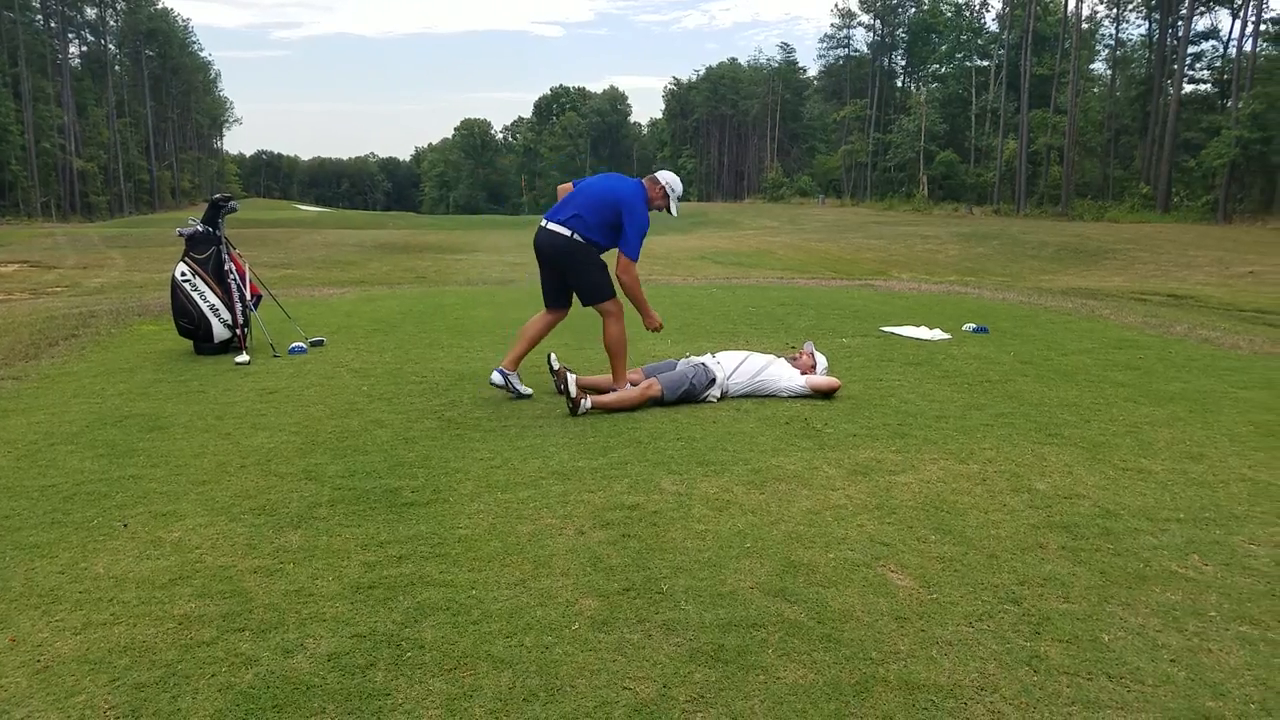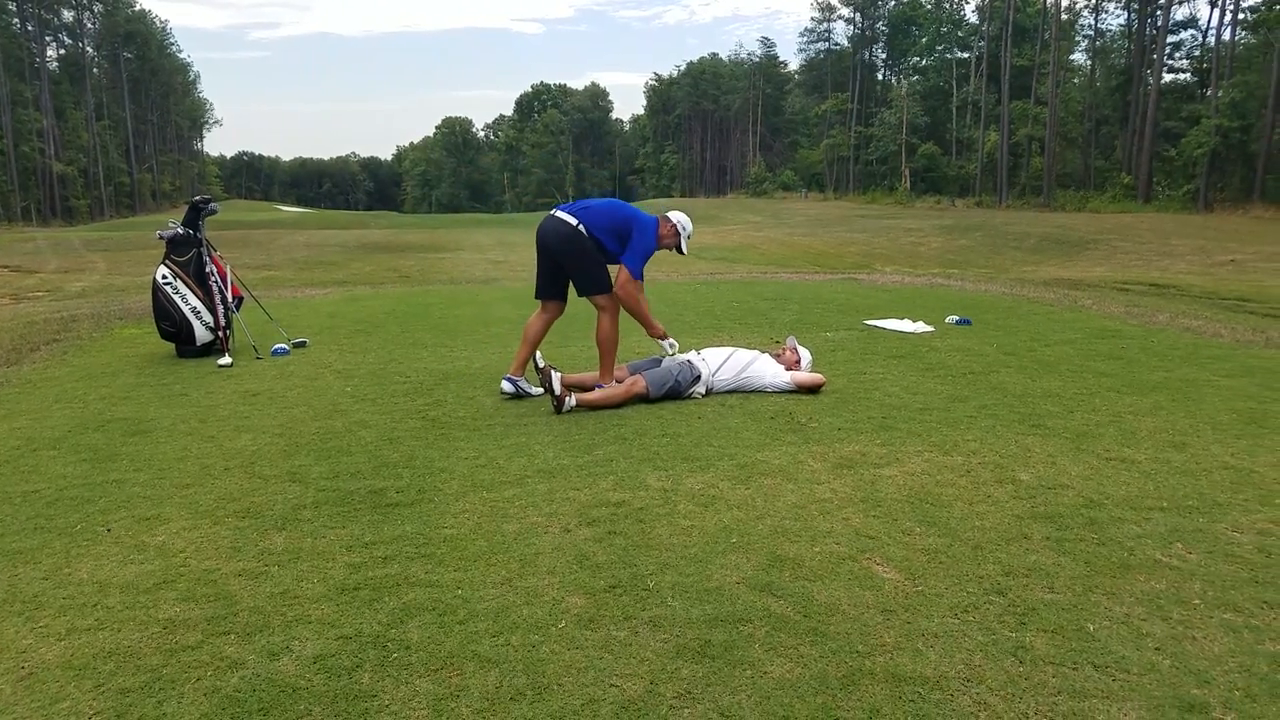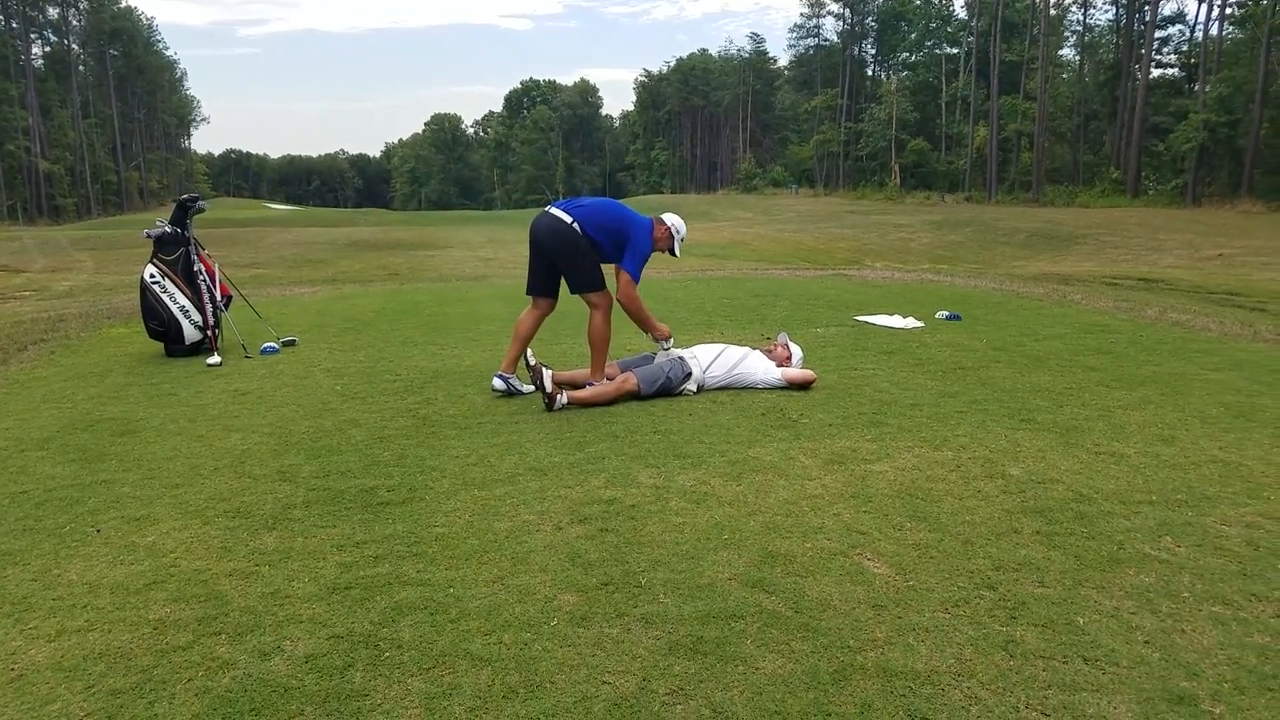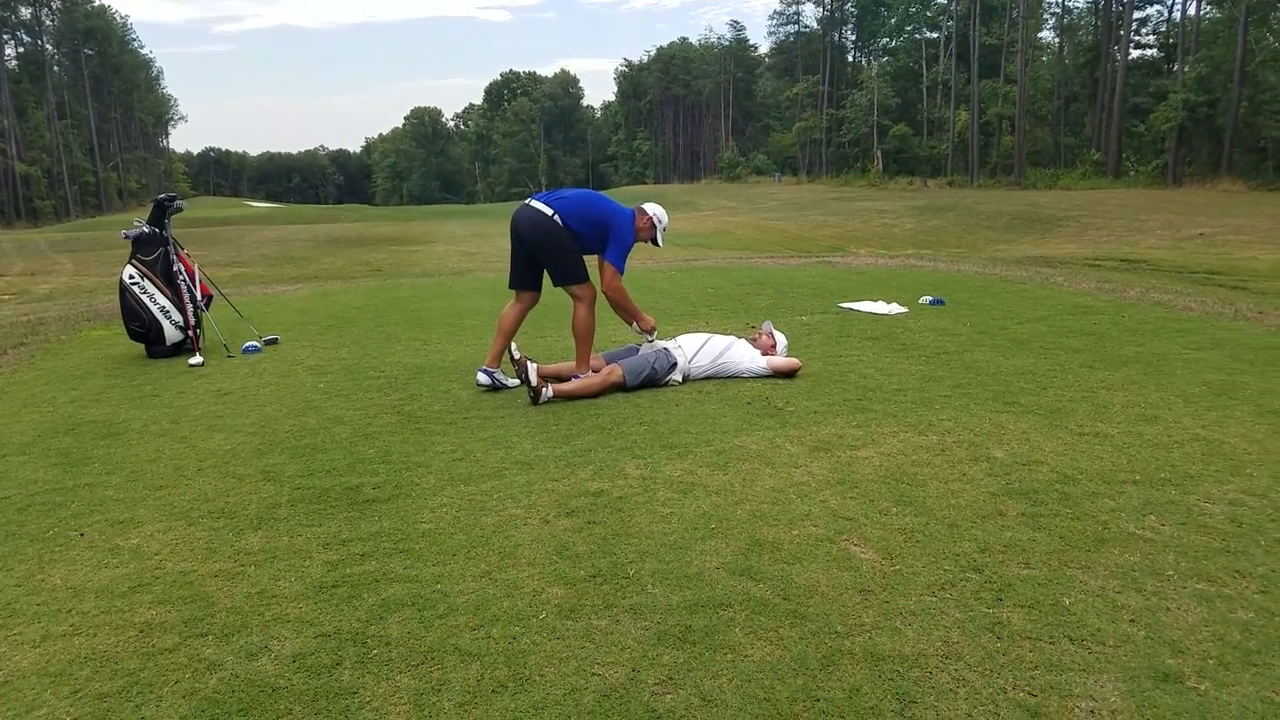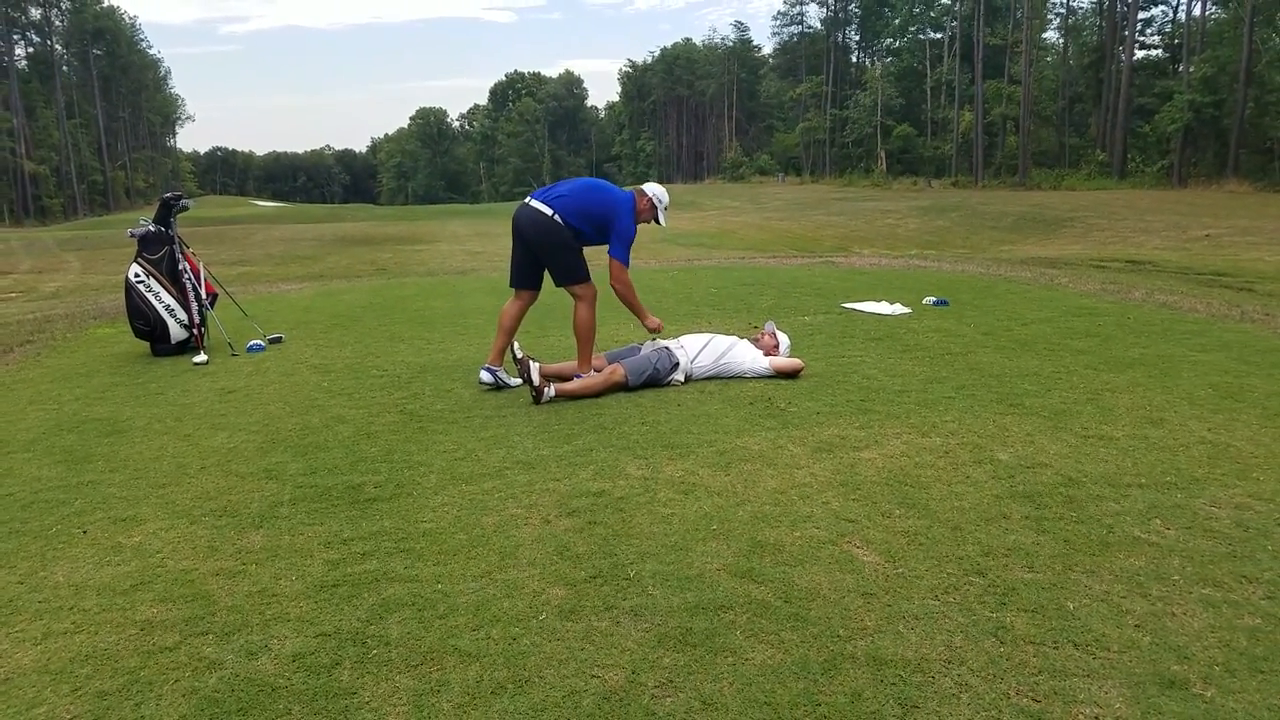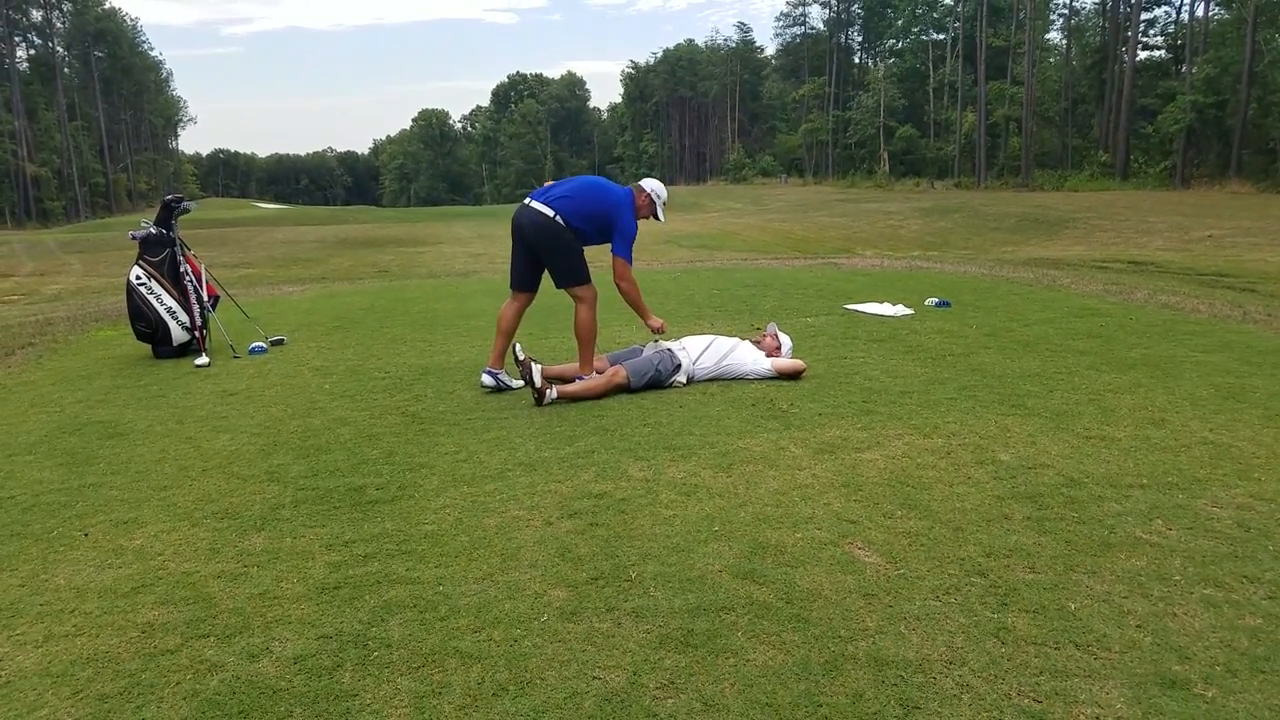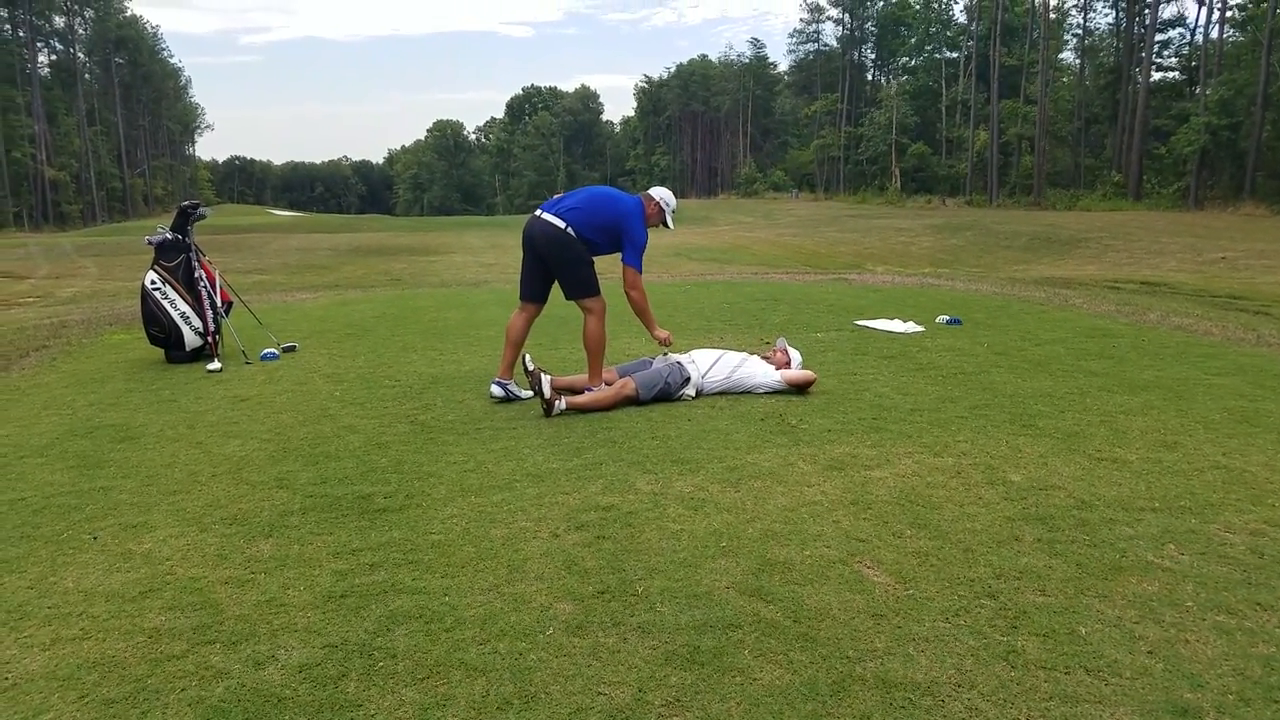
dt=0.7s
person 1, frame 1
left shoulder: (790, 379)
right shoulder: (777, 363)
left elbow: (833, 383)
left wrist: (818, 381)
left hip: (711, 379)
right hip: (703, 363)
left knee: (648, 388)
right knee: (634, 374)
left ankle: (585, 402)
right ankle: (571, 381)
person 1, frame 2
left shoulder: (775, 375)
right shoulder: (761, 358)
left elbow: (818, 380)
left wrist: (803, 383)
left hip: (697, 375)
right hip: (691, 359)
left knee: (633, 386)
right knee: (619, 373)
left ankle: (570, 400)
right ankle: (558, 378)
person 1, frame 3
left shoulder: (766, 371)
right shoulder: (753, 355)
left elbow: (809, 376)
left wrist: (795, 379)
left hip: (688, 372)
right hip: (681, 356)
left knee: (625, 383)
right knee: (611, 370)
left ankle: (561, 397)
right ankle: (550, 376)
person 1, frame 4
left shoulder: (751, 360)
right shoulder: (738, 343)
left elbow: (795, 364)
left wrist: (779, 365)
left hip: (673, 362)
right hip: (666, 346)
left knee: (611, 375)
right knee: (595, 363)
left ankle: (546, 391)
right ankle: (535, 369)
person 1, frame 5
left shoulder: (754, 360)
right shoulder: (739, 344)
left elbow: (797, 364)
left wrist: (782, 367)
left hip: (675, 362)
right hip: (667, 346)
left knee: (613, 375)
right knee: (598, 362)
left ankle: (548, 390)
right ankle: (537, 369)
person 1, frame 6
left shoulder: (756, 362)
right shoulder: (742, 345)
left elbow: (799, 366)
left wrist: (786, 373)
left hip: (677, 364)
right hip: (670, 347)
left knee: (615, 376)
right knee: (599, 363)
left ankle: (550, 392)
right ankle: (539, 370)
person 1, frame 7
left shoulder: (766, 376)
right shoulder: (752, 360)
left elbow: (809, 376)
left wrist: (795, 386)
left hip: (687, 377)
right hip: (678, 360)
left knee: (623, 388)
right knee: (608, 375)
left ankle: (559, 403)
right ankle: (548, 381)
person 2, frame 1
left shoulder: (614, 180)
right shoulder: (637, 210)
left elbow: (562, 190)
right elbow: (625, 273)
right wrist: (648, 314)
left hip: (545, 235)
right hip: (569, 244)
left knee: (554, 311)
right knee: (612, 312)
left ankle: (506, 370)
right ankle: (621, 388)
person 2, frame 2
left shoulder: (637, 223)
right shoulder: (647, 234)
left elbow: (636, 291)
right elbow: (622, 289)
left wrist: (661, 335)
right wrist: (650, 326)
left hip: (549, 227)
right hip: (570, 234)
left knee: (550, 309)
right knee: (607, 306)
left ankle: (514, 377)
right ankle: (605, 385)
person 2, frame 3
left shoulder: (630, 226)
right shoulder: (642, 236)
left elbow: (625, 290)
right elbow: (625, 296)
left wrist: (650, 329)
right wrist: (654, 328)
left hip: (544, 223)
right hip: (564, 231)
left knee: (541, 306)
right knee: (601, 304)
left ankle: (505, 375)
right ankle: (596, 382)
person 2, frame 4
left shoulder: (611, 217)
right shoulder: (623, 226)
left elbow: (609, 284)
right elbow: (610, 287)
left wrist: (633, 322)
right wrist: (640, 318)
left hip: (524, 216)
right hip: (545, 224)
left knee: (524, 300)
right knee: (584, 296)
left ankle: (490, 369)
right ankle: (581, 374)
person 2, frame 5
left shoulder: (612, 195)
right shoulder: (624, 214)
right elbow: (618, 281)
right wrist: (646, 317)
left hip: (525, 214)
right hip: (546, 223)
left knee: (523, 297)
right knee: (585, 295)
left ankle: (492, 367)
right ankle: (583, 374)
person 2, frame 6
left shoulder: (608, 191)
right shoulder: (624, 212)
left elbow: (549, 186)
right elbow: (622, 279)
right wrist: (648, 317)
left hip: (524, 214)
right hip: (548, 225)
left knee: (520, 298)
right knee: (585, 297)
left ankle: (494, 370)
right ankle: (585, 376)
person 2, frame 7
left shoulder: (617, 200)
right shoulder: (634, 220)
left elbow: (559, 198)
right elbow: (632, 288)
right wrist: (655, 329)
left hip: (535, 225)
right hip: (559, 236)
left knee: (528, 309)
right knee: (594, 309)
left ankle: (503, 381)
right ankle: (595, 388)
